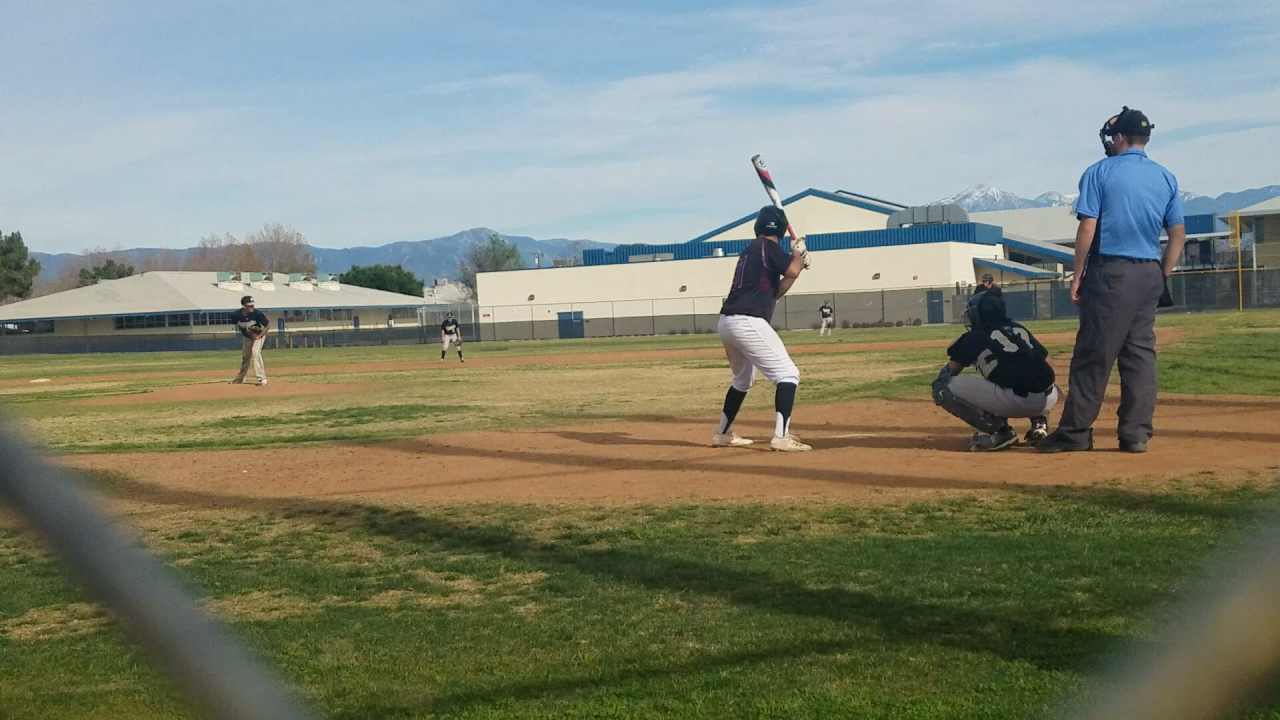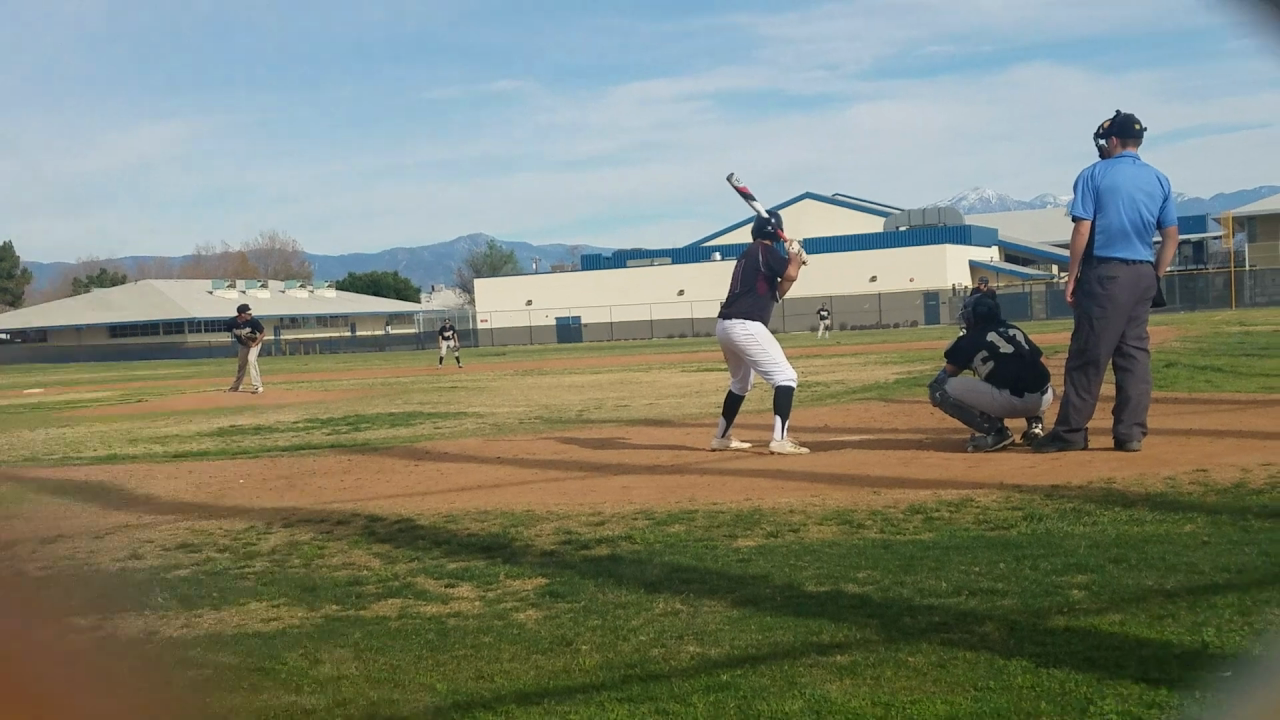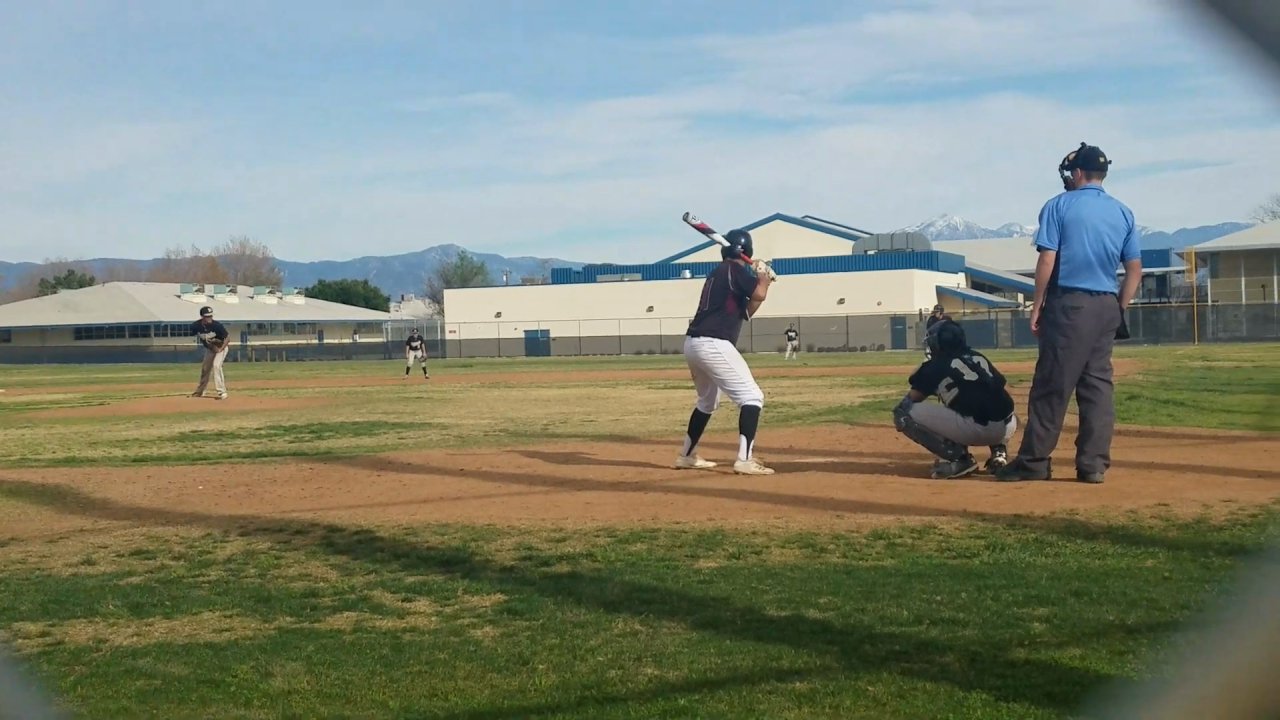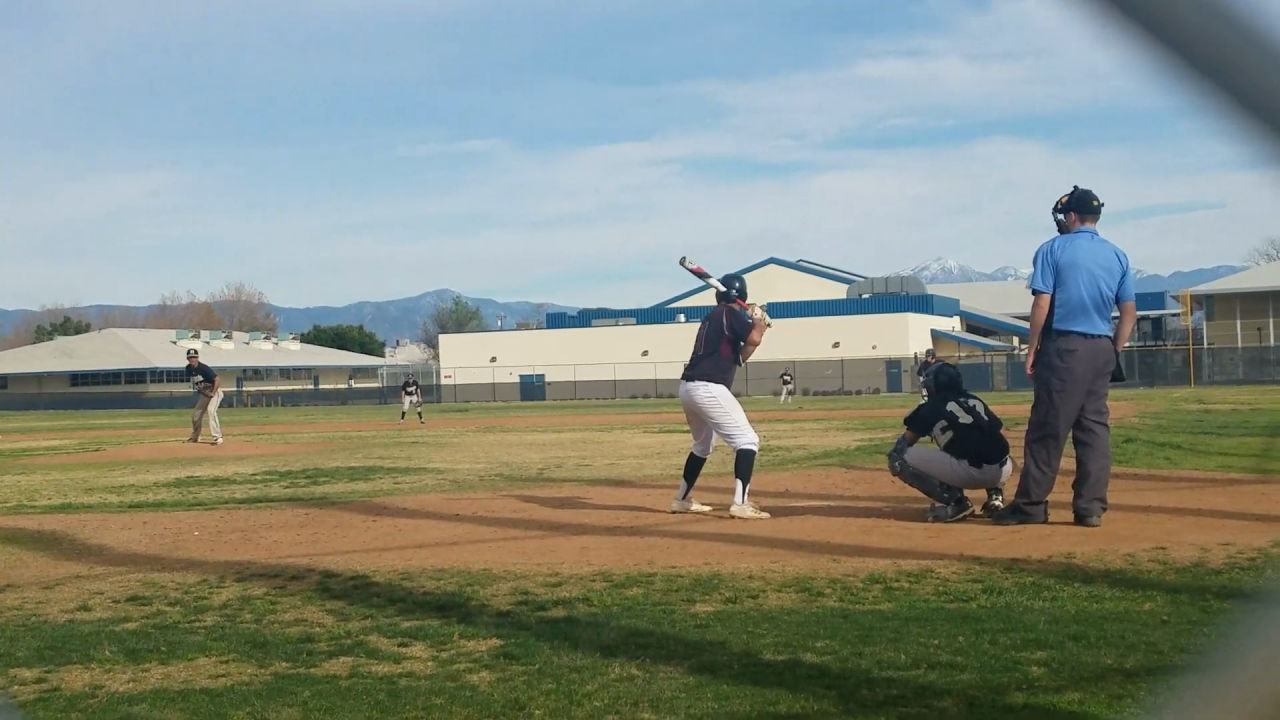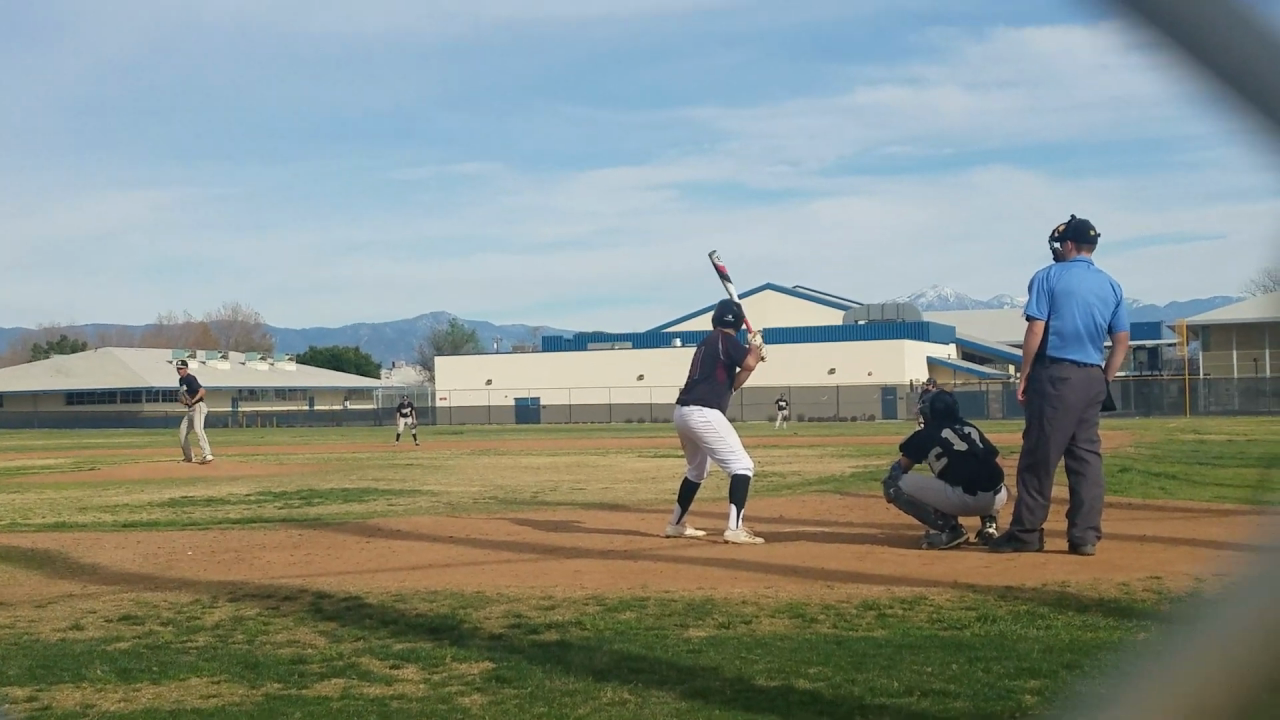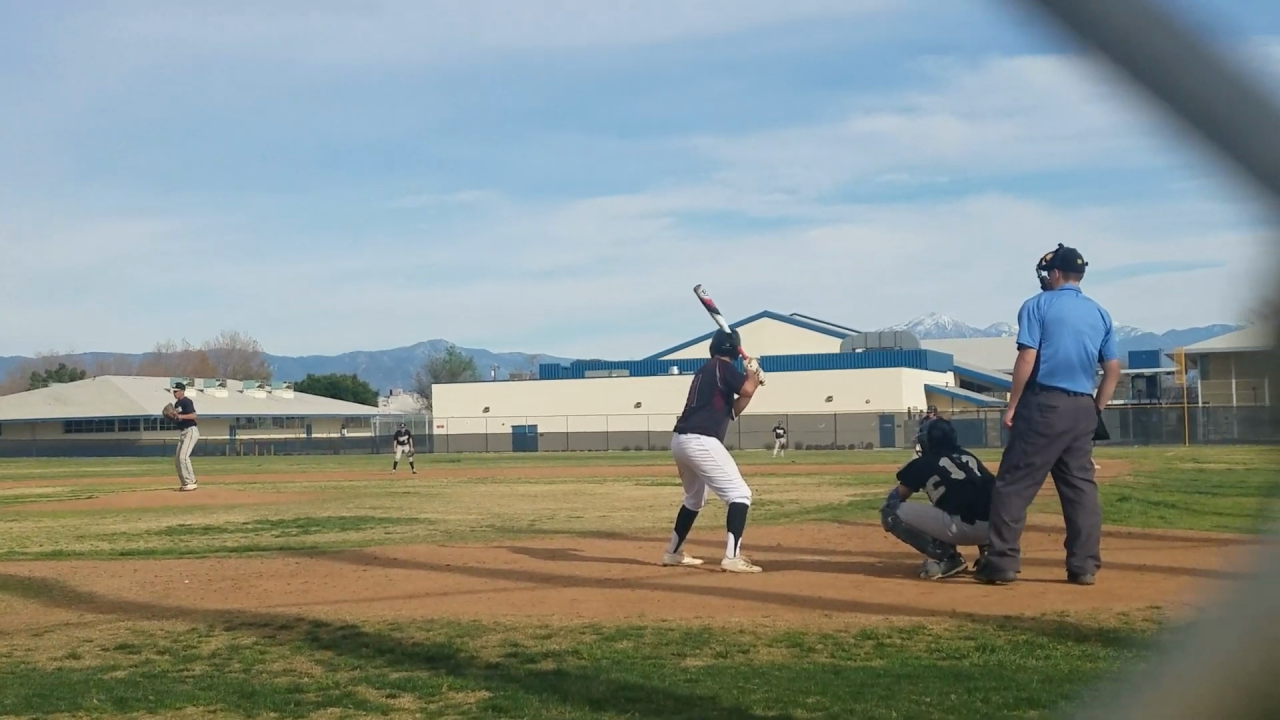
dt=0.3s
person 1, frame 1
left shoulder: (1100, 172)
right shoulder: (1166, 178)
left elbow: (1087, 229)
right elbow: (1178, 236)
left wrist: (1077, 275)
right wrist: (1162, 277)
left hip: (1110, 272)
right hip: (1149, 273)
left knee: (1093, 354)
right knee: (1140, 353)
left ankle: (1075, 433)
right ankle: (1136, 433)
person 1, frame 2
left shoulder: (1094, 174)
right shoulder: (1160, 180)
left elbow: (1082, 231)
right elbow: (1171, 237)
left wrist: (1072, 277)
right wrist: (1155, 277)
left hip: (1104, 274)
right hip: (1142, 275)
left knee: (1089, 354)
right knee: (1135, 354)
left ankle: (1070, 432)
right ankle: (1131, 432)
person 1, frame 3
left shoulder: (1059, 205)
right shoulder: (1123, 213)
left elbow: (1047, 261)
right elbow: (1134, 269)
left wrist: (1037, 306)
right wrist: (1118, 309)
left hip: (1068, 304)
right hip: (1106, 306)
left knee: (1052, 384)
right knee: (1098, 384)
left ankle: (1033, 461)
right ankle: (1094, 463)
person 1, frame 4
left shoulder: (1053, 249)
right shoulder: (1118, 255)
left elbow: (1042, 305)
right elbow: (1128, 312)
left wrist: (1032, 349)
right wrist: (1114, 352)
left hip: (1063, 347)
right hip: (1102, 349)
left knee: (1048, 428)
right knee: (1095, 427)
left ankle: (1031, 505)
right ankle: (1091, 506)
person 1, frame 5
left shoulder: (1048, 277)
right shoulder: (1111, 286)
left elbow: (1036, 331)
right elbow: (1121, 342)
left wrist: (1023, 376)
right wrist: (1103, 381)
left hip: (1055, 375)
right hip: (1092, 378)
left knee: (1038, 457)
right knee: (1087, 456)
left ankle: (1028, 532)
right ankle: (1085, 535)
person 1, frame 6
left shoulder: (1038, 305)
right shoulder: (1100, 313)
left elbow: (1027, 360)
right elbow: (1113, 370)
left wrist: (1013, 404)
right wrist: (1095, 410)
left hip: (1044, 404)
right hip: (1082, 407)
left knee: (1015, 482)
right knee: (1081, 486)
left ankle: (1002, 560)
right ankle: (1084, 564)
person 2, frame 1
left shoulder: (750, 250)
right shoulder: (767, 247)
left elbow: (775, 292)
right elbow: (792, 272)
left wrist: (798, 263)
right wrist: (798, 253)
left hip: (728, 322)
right hip: (748, 323)
left knee: (742, 379)
right knee: (787, 373)
left ankle: (723, 434)
right ankle: (781, 436)
person 2, frame 2
left shoulder: (747, 254)
right shoulder: (765, 251)
left elbow: (776, 294)
right elbow: (791, 275)
left wrist: (796, 262)
right wrist: (793, 254)
left hip: (726, 326)
right hip: (745, 326)
left knee: (741, 382)
right knee: (785, 377)
left ankle: (721, 437)
right ankle: (780, 439)
person 2, frame 3
left shoulder: (717, 273)
right shoulder: (734, 269)
left elbow: (746, 311)
right elbow: (760, 294)
left wrist: (763, 280)
right wrist: (761, 276)
left hip: (694, 344)
right hip: (713, 344)
left knee: (707, 401)
right knee: (752, 396)
left ankle: (686, 455)
right ankle: (745, 459)
person 2, frame 4
left shoulder: (712, 317)
right shoulder: (729, 314)
left elbow: (739, 358)
right elbow: (754, 339)
left wrist: (758, 325)
right wrist: (757, 321)
left hip: (689, 388)
right hip: (708, 388)
left knee: (703, 445)
right knee: (747, 440)
left ankle: (682, 499)
right ankle: (740, 504)
person 2, frame 5
left shoulder: (707, 343)
right shoulder: (725, 339)
left elbow: (732, 385)
right elbow: (748, 364)
left wrist: (755, 356)
right wrist: (755, 347)
left hip: (684, 413)
right hip: (703, 413)
left knee: (697, 470)
right knee: (742, 465)
left ankle: (676, 524)
right ankle: (734, 529)
person 2, frame 6
left shoulder: (705, 370)
right shoulder: (722, 367)
left elbow: (732, 411)
right elbow: (746, 389)
left wrist: (754, 383)
right wrist: (752, 373)
left hip: (682, 440)
right hip: (700, 441)
left knee: (694, 498)
right knee: (739, 493)
left ankle: (673, 553)
right ankle: (732, 557)
person 3, frame 1
left shoulder: (973, 337)
right shoulder: (1019, 329)
left elbow: (948, 373)
right elbow: (1046, 365)
left hip: (1013, 400)
left knee: (942, 387)
left ankle: (997, 430)
right ankle: (1039, 422)
person 3, frame 2
left shoulder: (969, 339)
right shoulder: (1014, 330)
left elbow: (946, 375)
right elbow: (1041, 364)
left hip: (1010, 401)
right hip: (1043, 398)
left knee: (938, 388)
left ankle: (994, 431)
right ankle: (1035, 423)
person 3, frame 3
left shoulder: (934, 365)
right shoulder: (979, 358)
left elbow: (911, 401)
right elbow: (1004, 394)
left hip: (973, 429)
left knee: (903, 413)
left ankle: (957, 457)
right ankle: (998, 451)
person 3, frame 4
left shoulder: (929, 408)
right shoulder: (975, 401)
left elbow: (905, 443)
right elbow: (998, 435)
left hip: (969, 472)
right hip: (1003, 470)
left knee: (898, 457)
left ankle: (953, 501)
right ankle: (995, 494)
person 3, frame 5
left shoulder: (925, 434)
right shoulder: (971, 429)
left elbow: (899, 469)
right elbow: (994, 465)
left hip: (963, 499)
right hip: (997, 498)
left knee: (893, 484)
left ankle: (948, 528)
right ankle: (989, 522)
person 3, frame 6
left shoulder: (923, 463)
right shoulder: (969, 457)
left elbow: (896, 498)
right elbow: (991, 489)
left hip: (961, 528)
left knee: (890, 512)
left ankle: (946, 557)
right ankle: (987, 551)
